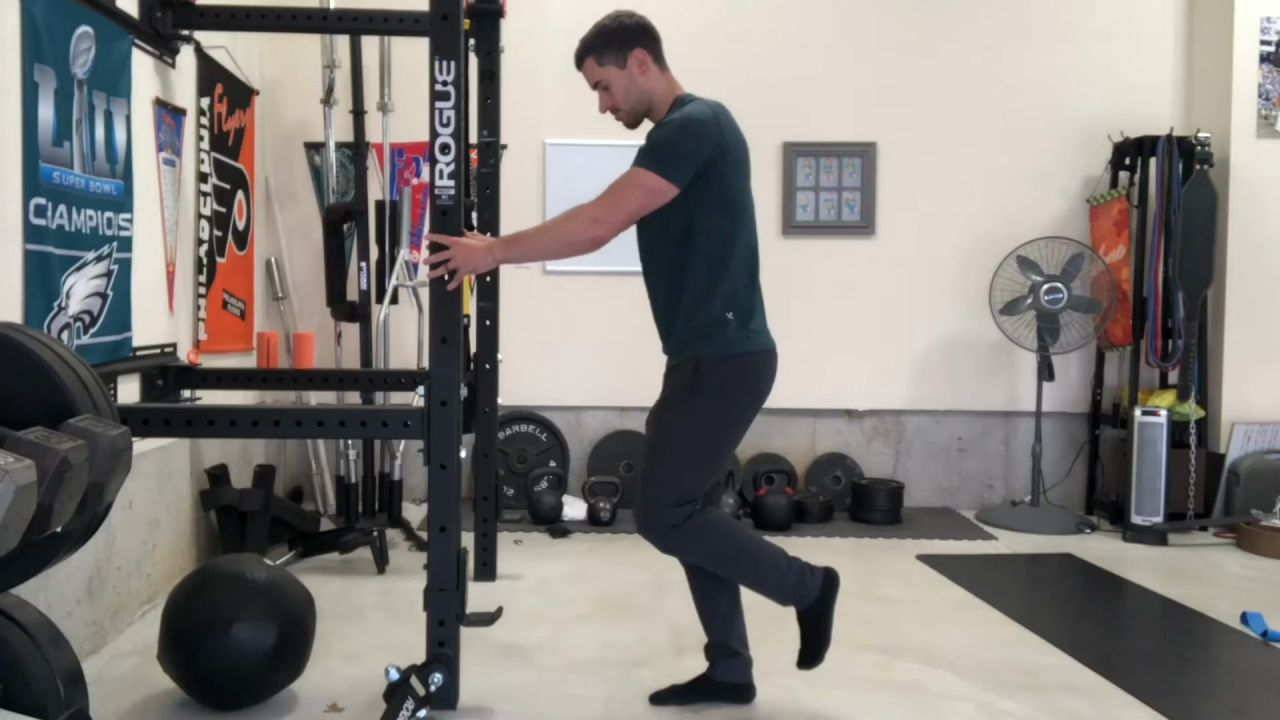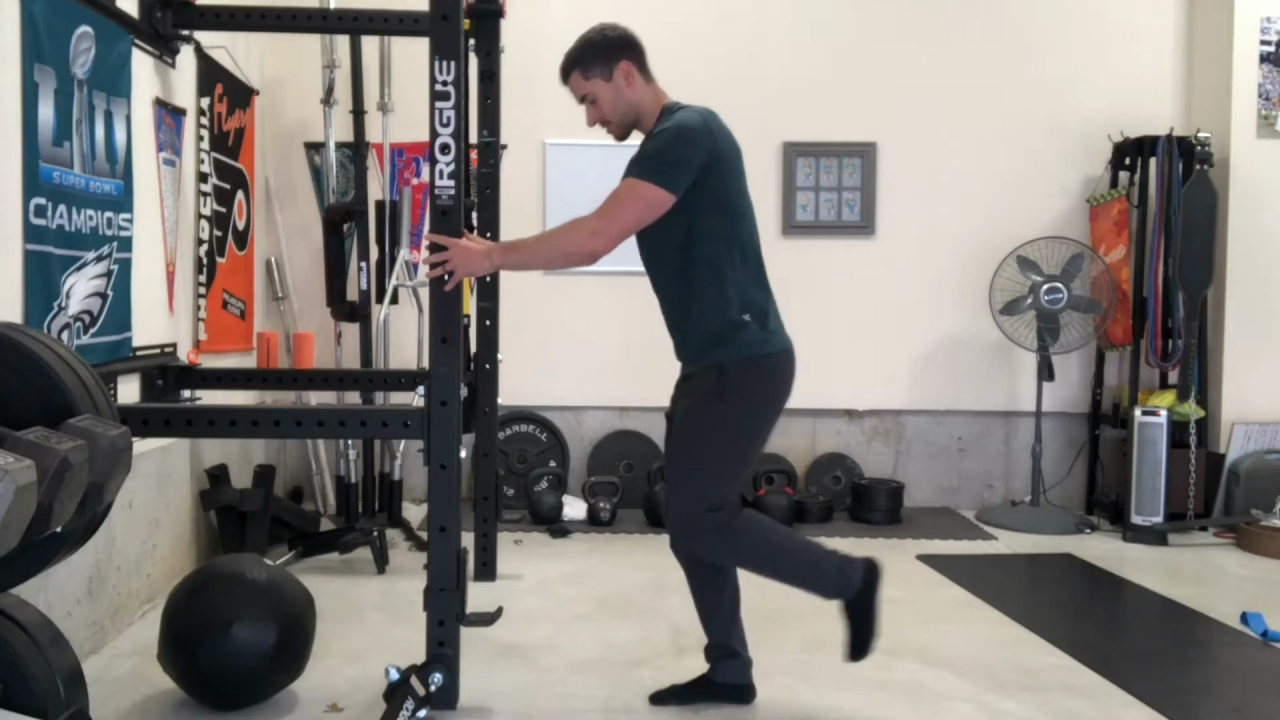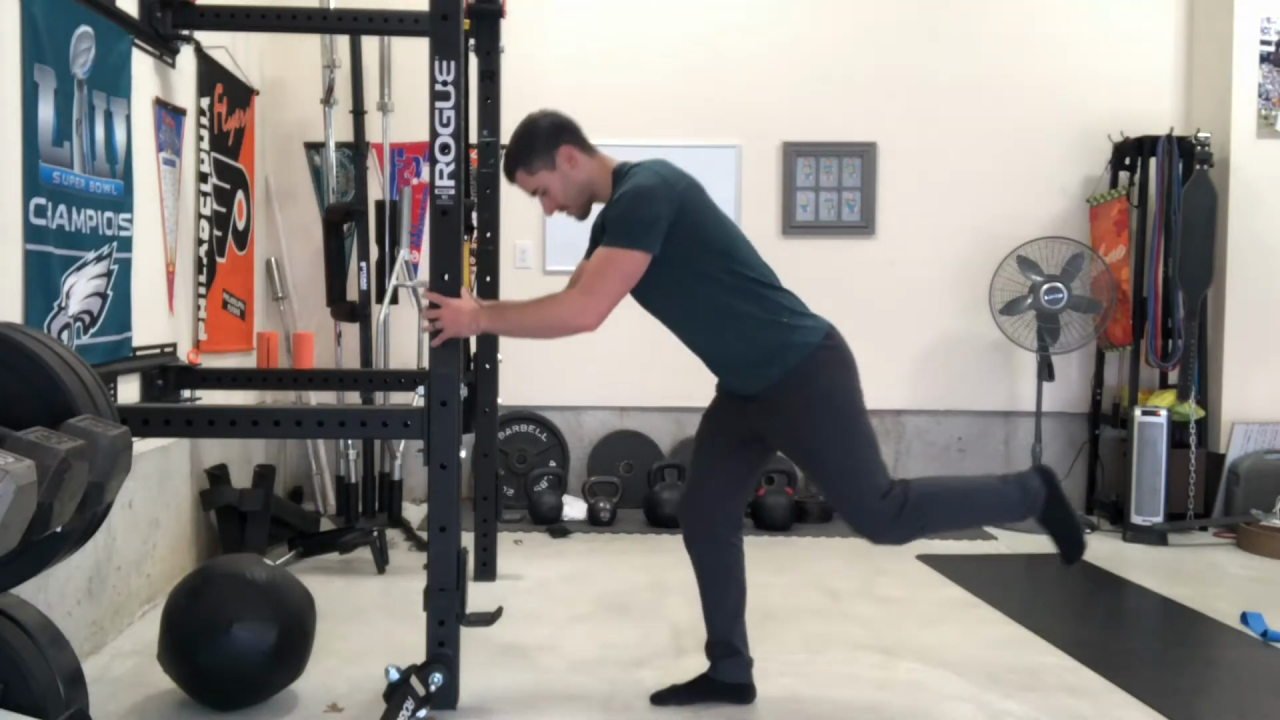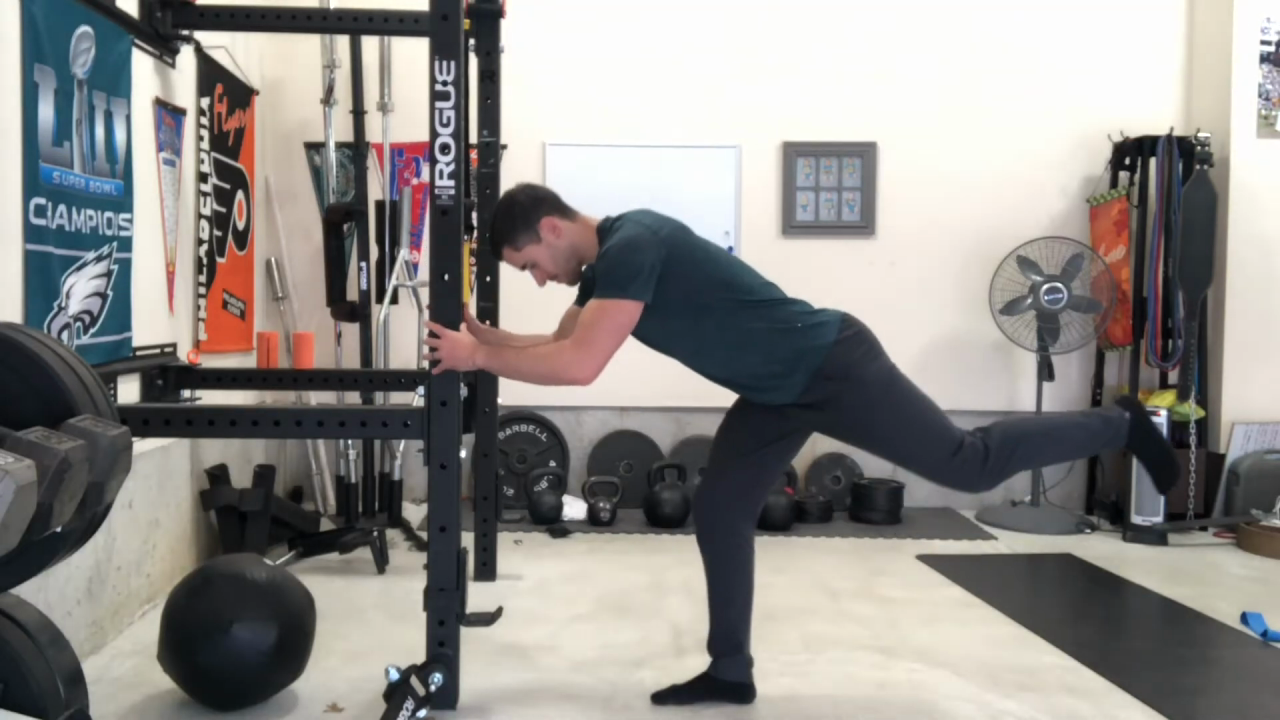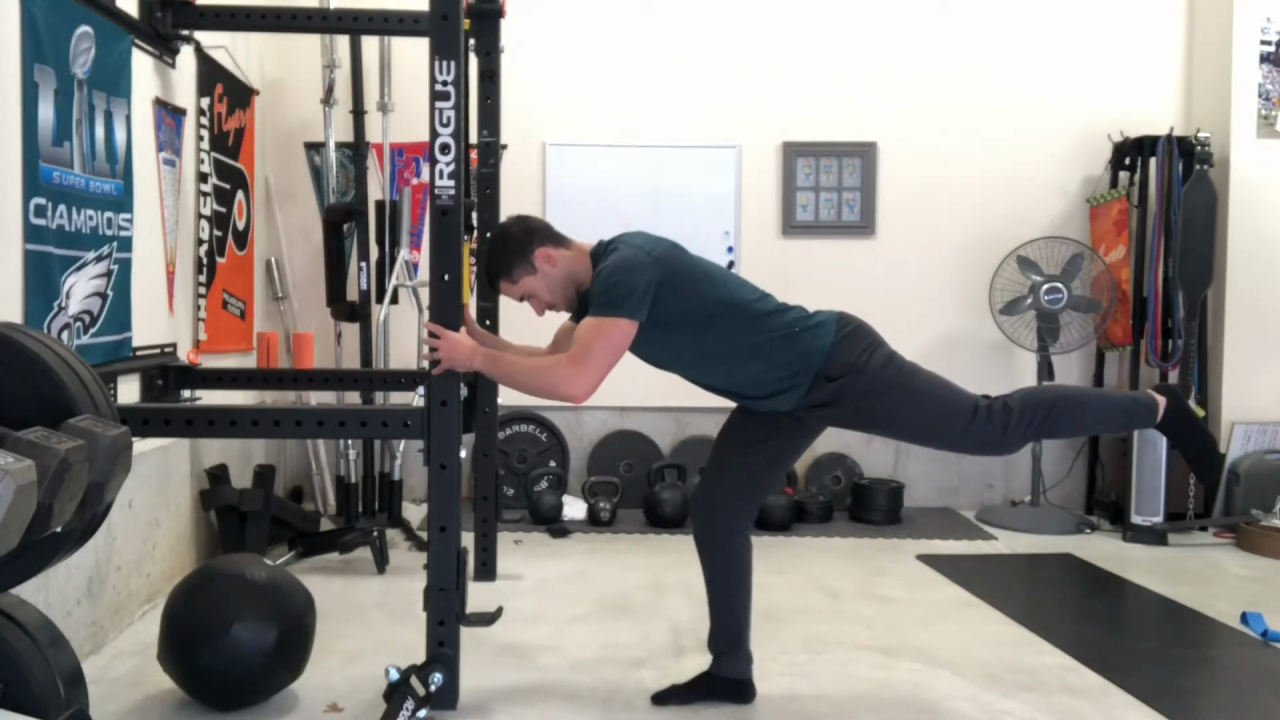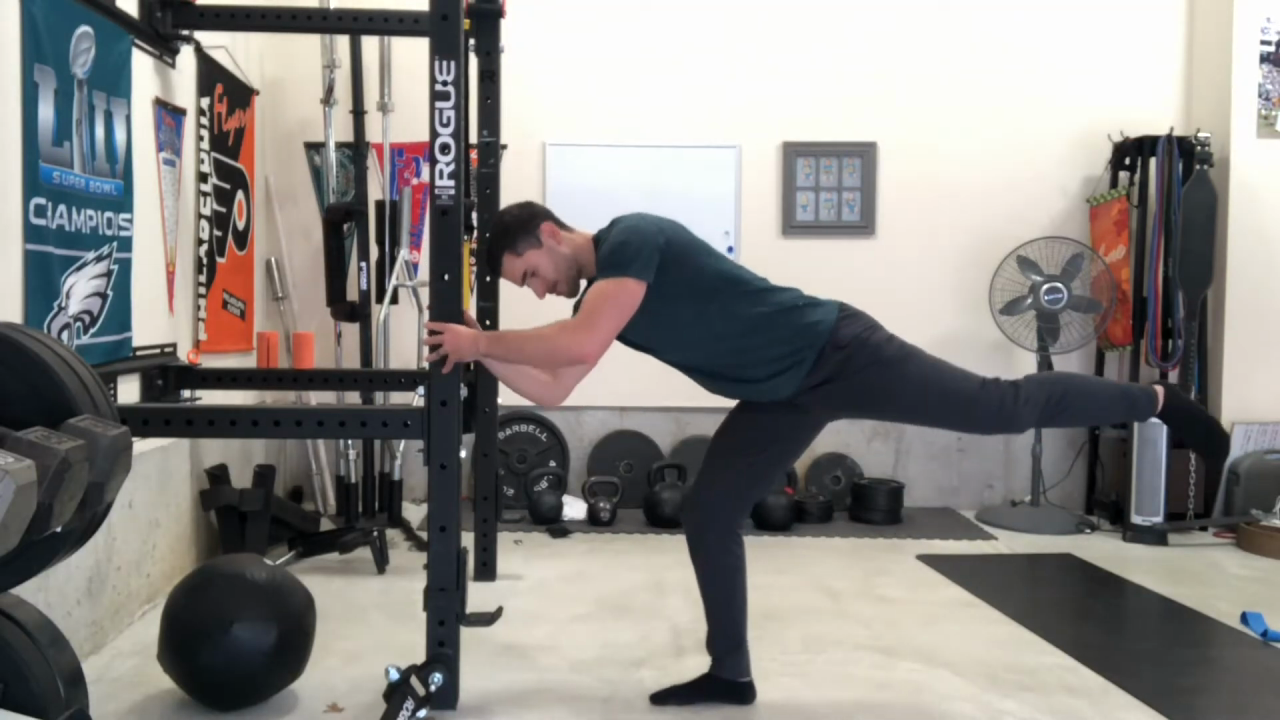
dt=0.7s
person 1, frame 1
left shoulder: (696, 126)
right shoulder: (678, 133)
left elbow: (597, 225)
right elbow: (604, 226)
left wrist: (493, 253)
right wrist: (496, 251)
left hip: (724, 359)
right hip: (706, 356)
left knee: (665, 515)
right knee: (686, 513)
left ankle: (807, 586)
right ankle: (730, 670)
person 1, frame 2
left shoulder: (686, 134)
right shoulder: (669, 142)
left elbow: (595, 238)
right elbow: (599, 238)
left wrist: (493, 258)
right wrist: (500, 255)
left hip: (742, 363)
right hip: (714, 362)
left knee: (699, 521)
right knee: (694, 522)
left ankle: (848, 578)
right ankle: (729, 670)
person 1, frame 3
left shoulder: (646, 194)
right shoulder: (617, 217)
left elbow: (584, 312)
right elbow: (572, 305)
left wrist: (482, 320)
right wrist: (484, 309)
left hip: (803, 370)
right hip: (750, 383)
left knee: (880, 516)
right knee: (704, 516)
left ankle: (1031, 494)
right ankle: (729, 671)
person 1, frame 4
left shoulder: (633, 245)
right shoulder: (607, 266)
left elbow: (580, 365)
right elbow: (560, 346)
left wrist: (477, 358)
right wrist: (483, 334)
left hip: (832, 366)
right hip: (778, 389)
left knee: (963, 463)
right knee: (718, 510)
left ankle: (1117, 424)
right ankle: (730, 670)
person 1, frame 5
left shoulder: (626, 268)
right shoulder: (601, 288)
left elbow: (574, 384)
right elbow: (554, 362)
left wrist: (475, 358)
right wrist: (478, 340)
left hip: (836, 365)
right hip: (784, 396)
left knee: (992, 428)
right knee: (716, 512)
left ankle: (1156, 407)
right ankle: (731, 670)
person 1, frame 6
left shoulder: (632, 238)
right shoulder: (598, 294)
left elbow: (578, 346)
right elbow: (551, 387)
left wrist: (481, 341)
right wrist: (481, 348)
left hip: (836, 351)
right hip: (782, 393)
left knee: (998, 407)
right knee: (708, 513)
left ankle: (1156, 400)
right ankle: (731, 672)
